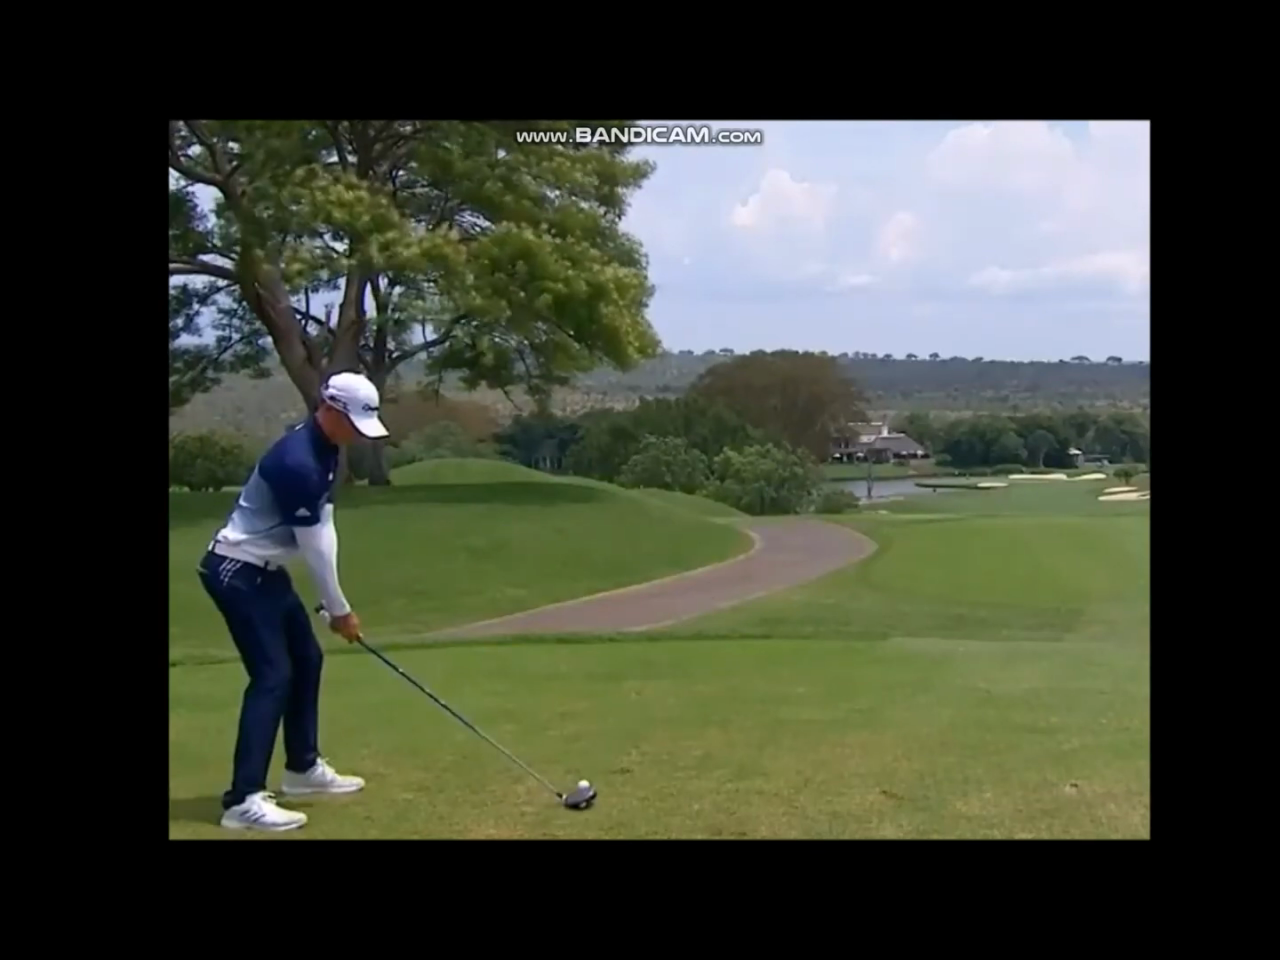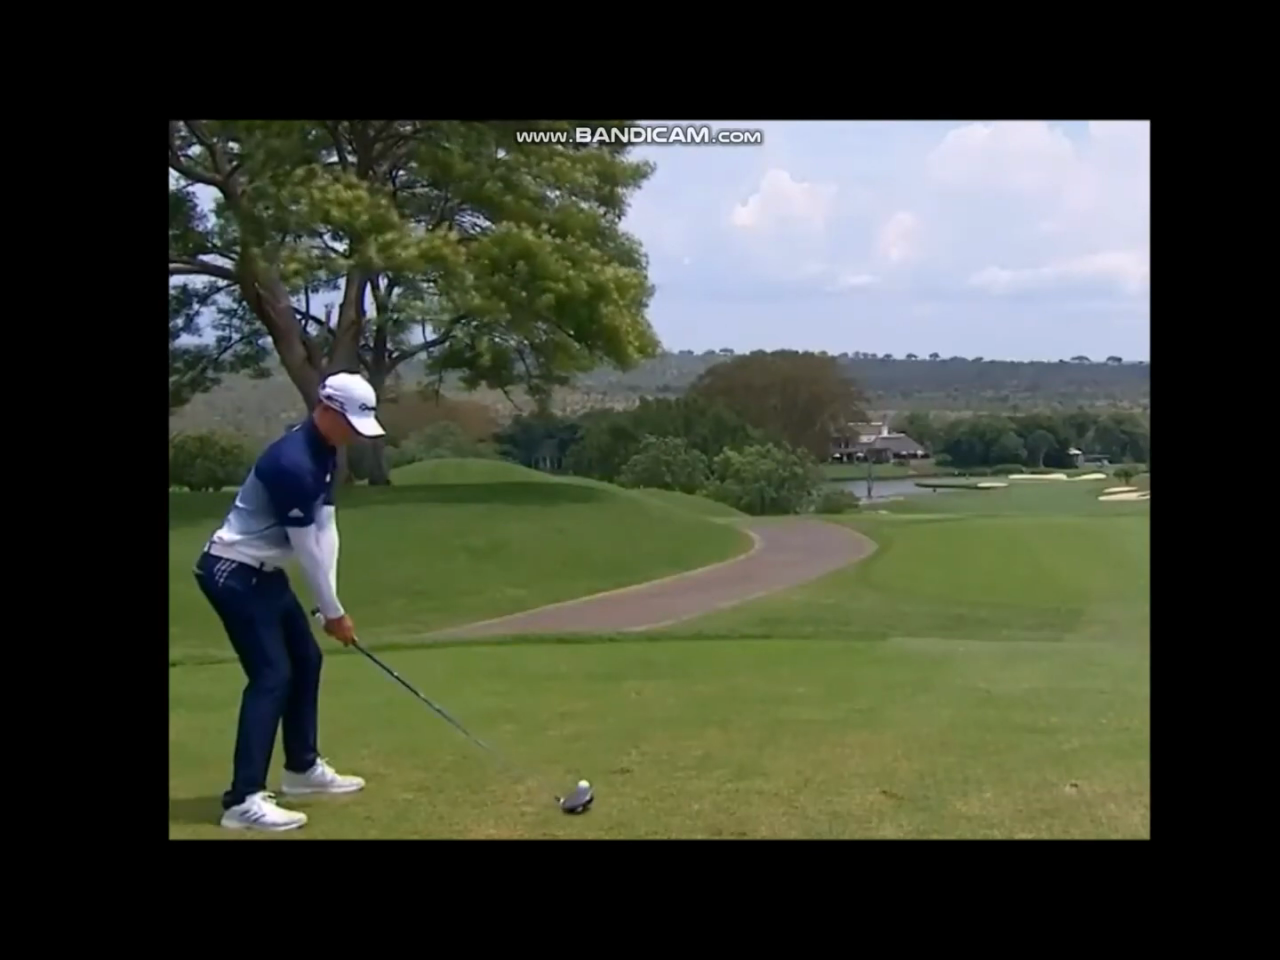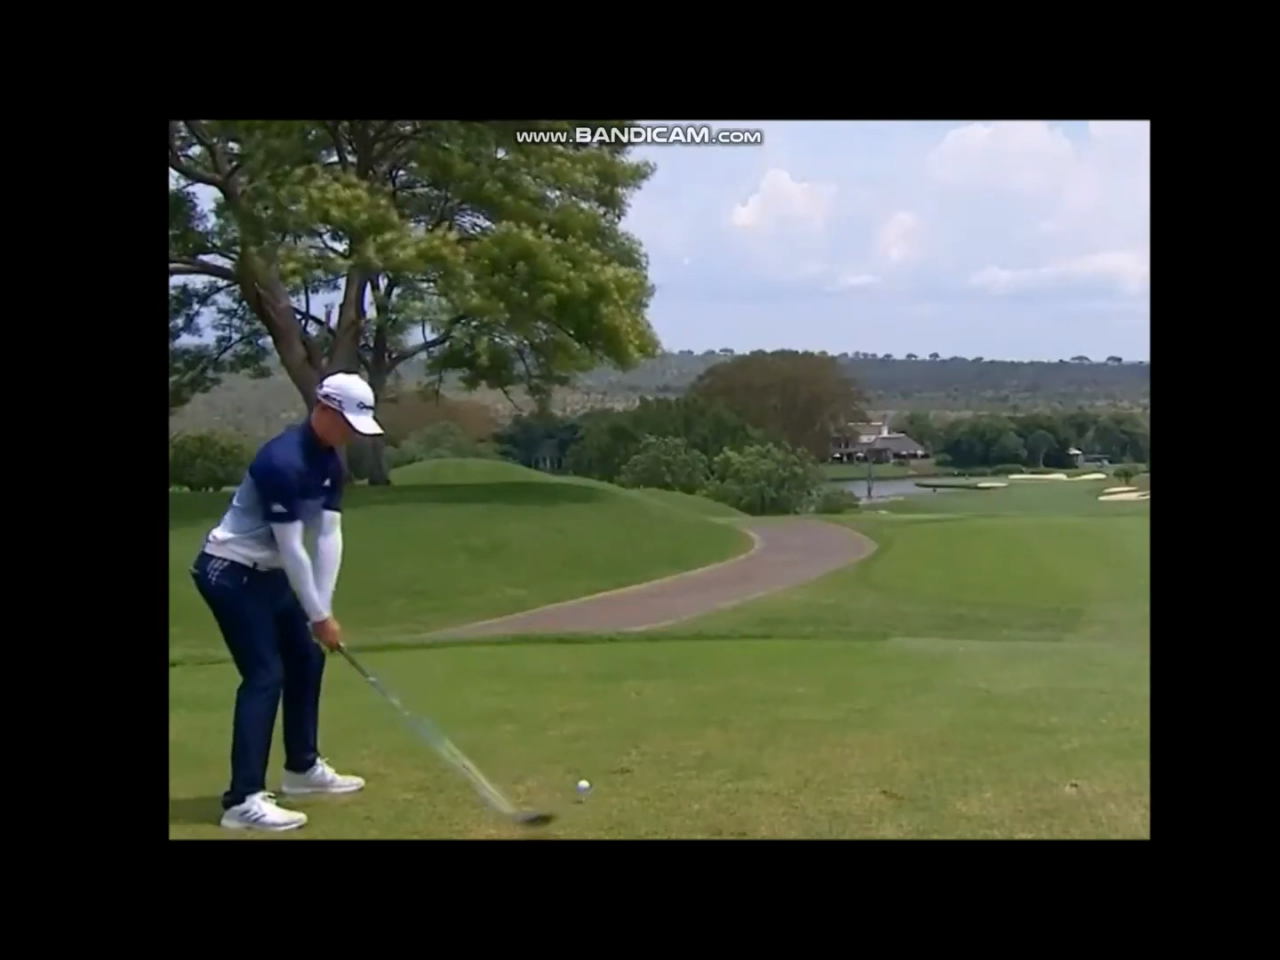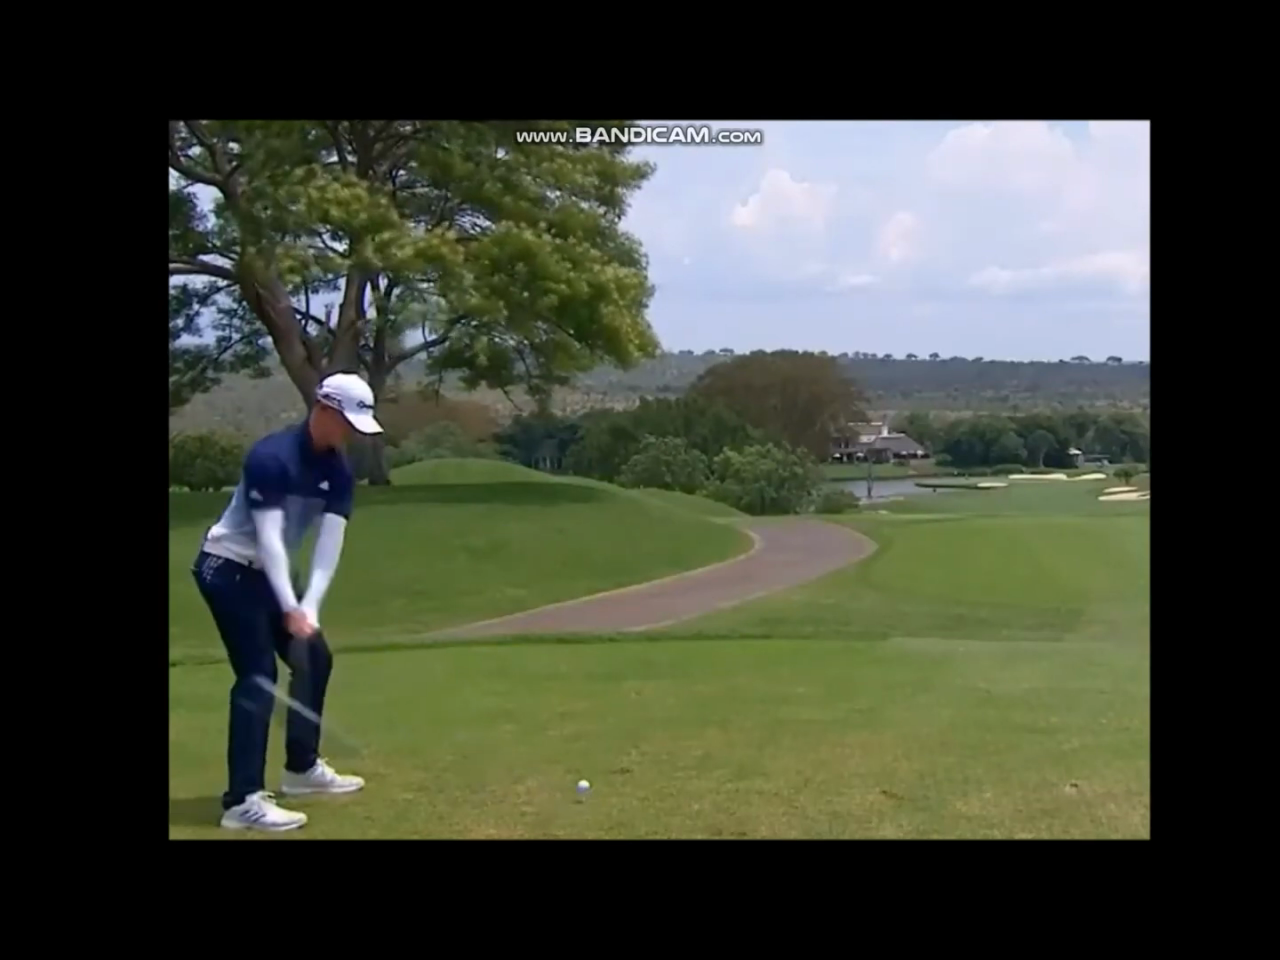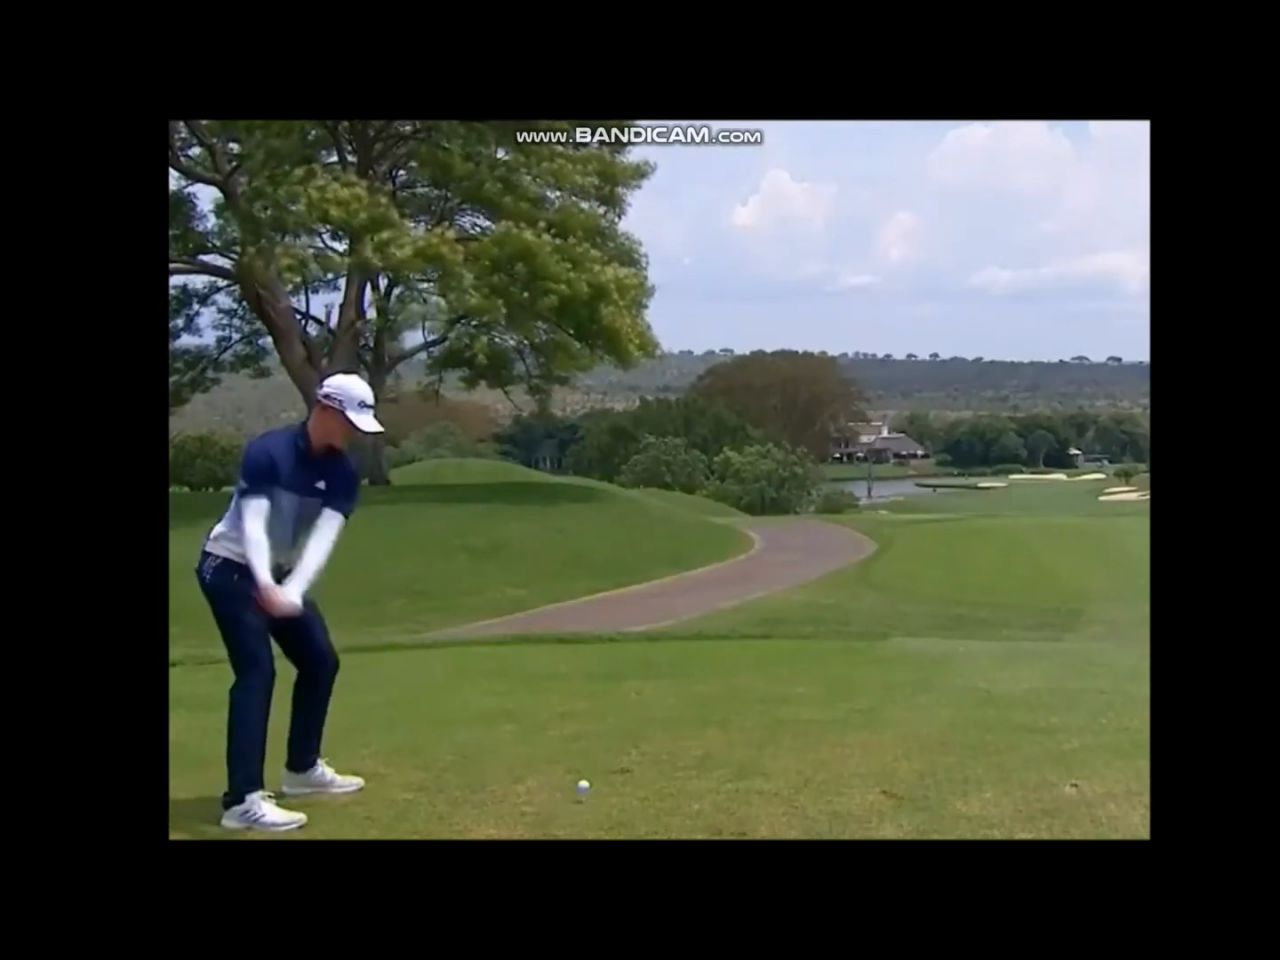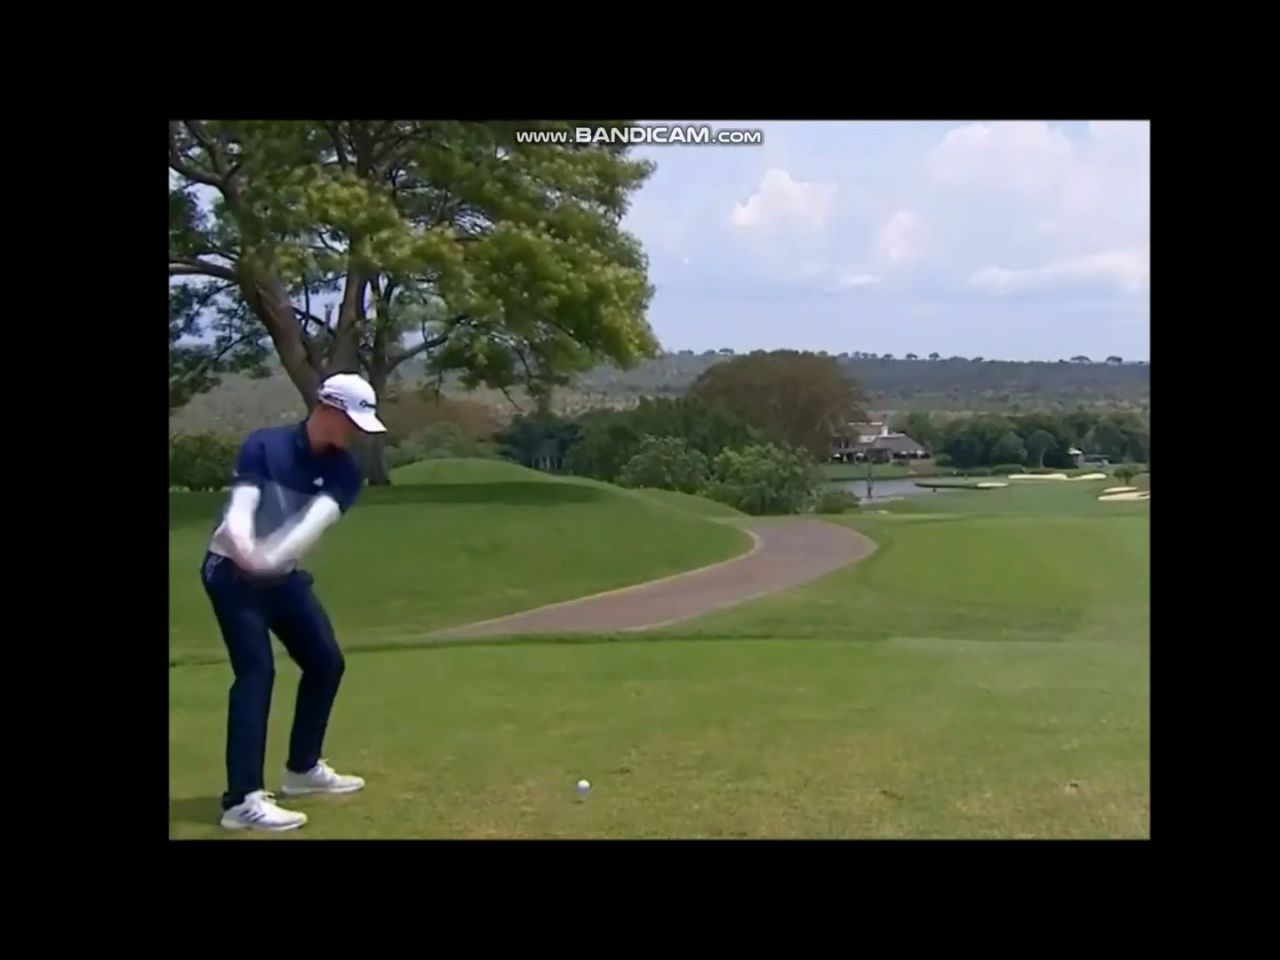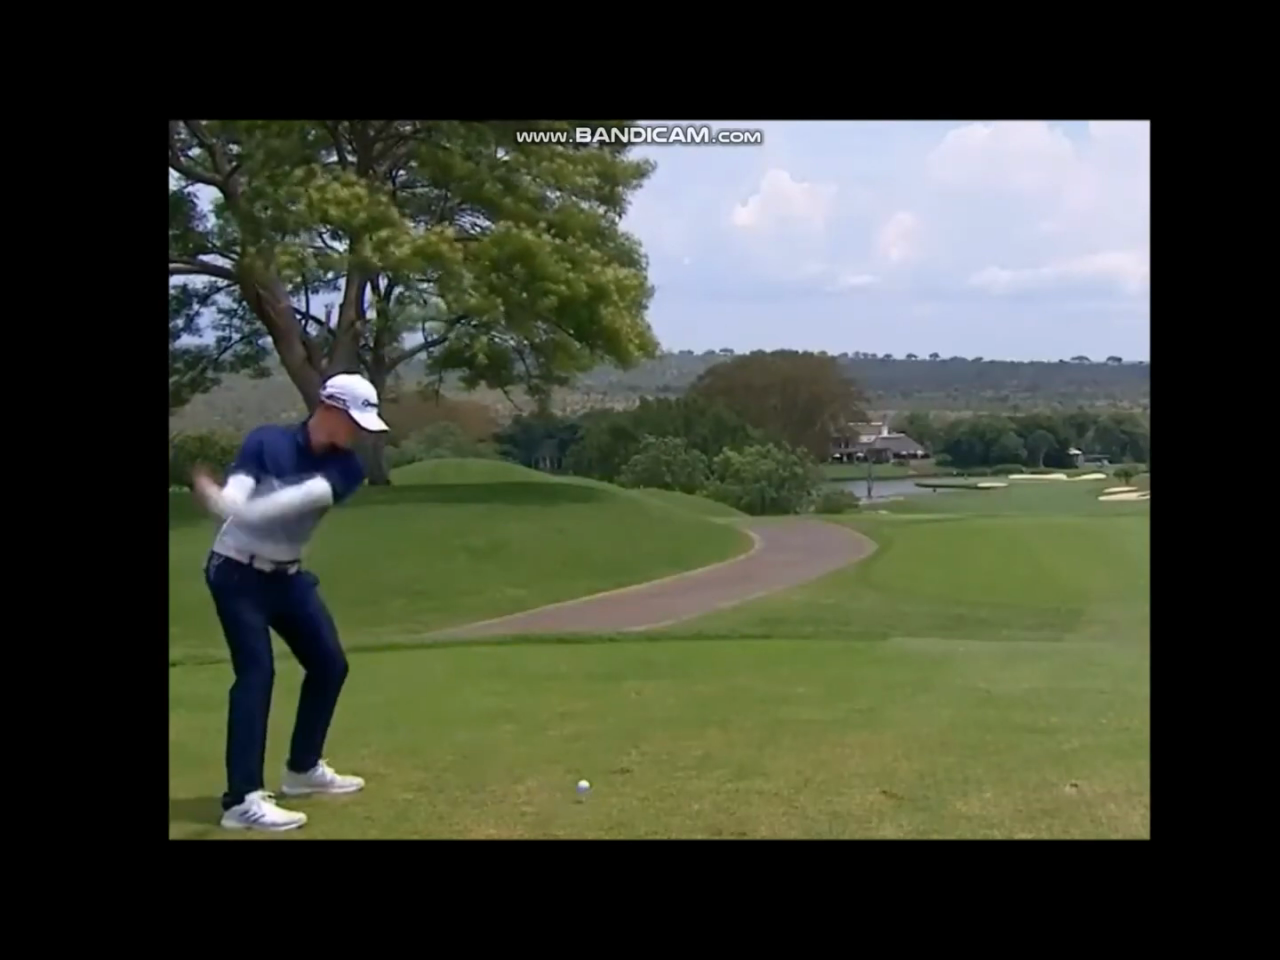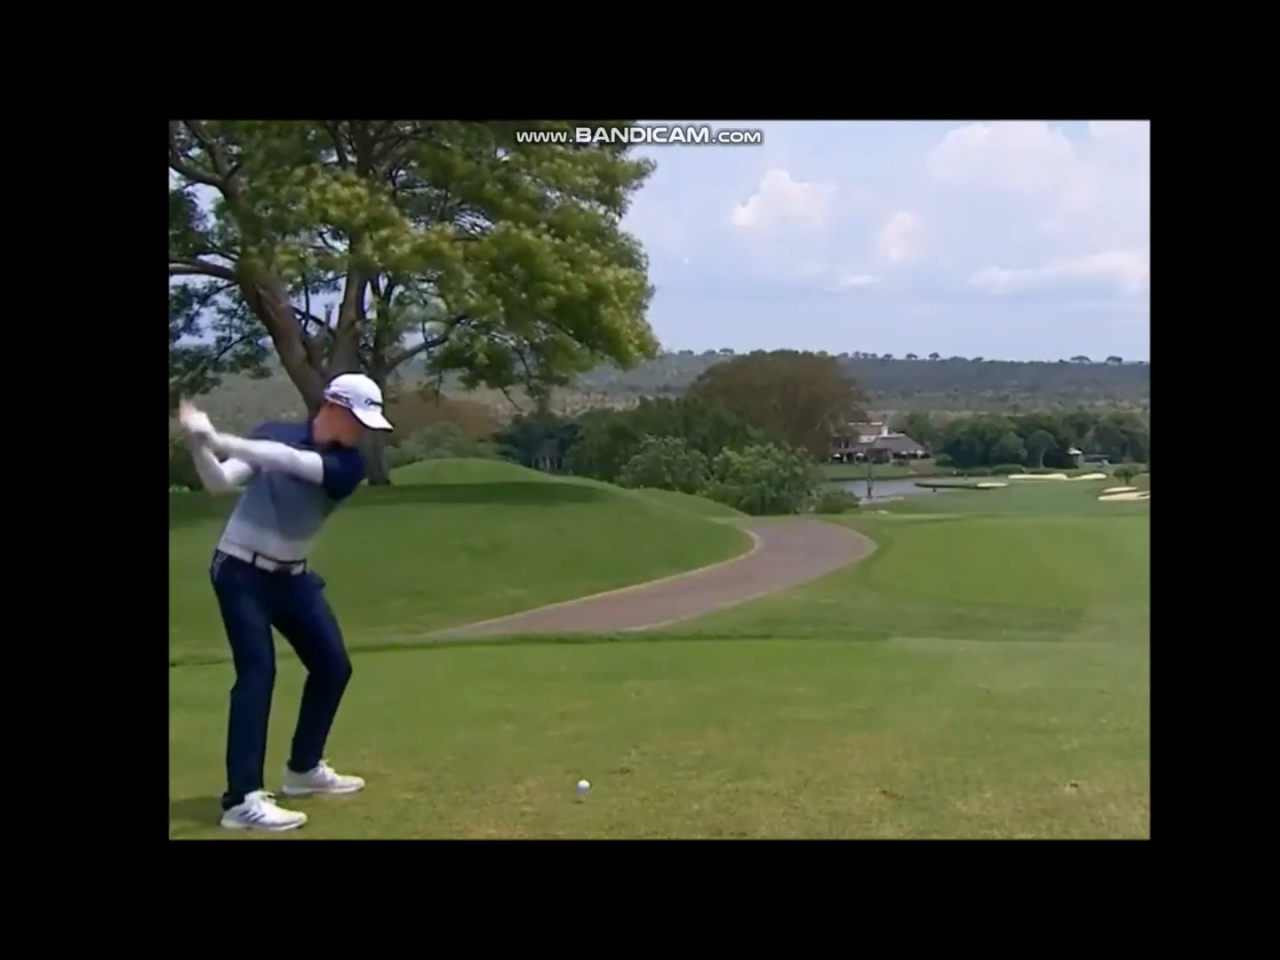
dt=0.1s
person 1, frame 1
left shoulder: (325, 453)
right shoulder: (297, 462)
left elbow: (325, 529)
right elbow: (312, 546)
left wrist: (333, 600)
right wrist: (339, 608)
left hip: (266, 571)
right hip: (237, 571)
left knee: (307, 659)
right knee: (272, 674)
left ankle: (303, 767)
right ankle: (243, 799)
person 1, frame 2
left shoulder: (324, 455)
right shoulder: (292, 463)
left elbow: (326, 532)
right elbow: (306, 548)
left wrist: (330, 600)
right wrist: (333, 611)
left hip: (263, 572)
right hip: (232, 572)
left knee: (306, 659)
right knee: (271, 675)
left ankle: (303, 767)
right ankle: (243, 799)
person 1, frame 3
left shoulder: (331, 464)
right shoulder: (281, 459)
left elbow: (329, 537)
right elbow: (290, 547)
left wrist: (324, 608)
right wrist: (320, 614)
left hip: (268, 574)
right hip: (229, 571)
left knee: (306, 658)
right knee: (264, 675)
left ankle: (303, 767)
right ankle: (243, 800)
person 1, frame 4
left shoulder: (338, 470)
right shoulder: (271, 455)
left elbow: (330, 541)
right elbow: (268, 537)
left wrist: (310, 607)
right wrist: (290, 607)
left hip: (266, 573)
right hip: (227, 570)
left knee: (313, 658)
right knee: (258, 675)
left ankle: (303, 768)
right ankle: (243, 800)
person 1, frame 5
left shoulder: (343, 474)
right shoulder: (267, 449)
left elbow: (325, 535)
right elbow: (253, 524)
left wrist: (295, 591)
right wrist: (263, 584)
left hip: (281, 576)
right hip: (229, 569)
left knee: (321, 661)
right knee: (256, 672)
left ankle: (304, 768)
right ankle: (243, 799)
person 1, frame 6
left shoulder: (345, 471)
right shoulder: (264, 445)
left elbow: (315, 523)
right elbow: (240, 508)
left wrist: (270, 556)
right wrist: (241, 546)
left hip: (283, 574)
right hip: (232, 570)
left knee: (326, 662)
right knee: (256, 672)
left ankle: (304, 768)
right ankle: (243, 799)
person 1, frame 7
left shoulder: (346, 468)
right shoulder: (266, 438)
left elbow: (304, 497)
right elbow: (234, 491)
left wrist: (236, 507)
right wrist: (219, 499)
left hip: (288, 575)
right hip: (237, 571)
left knee: (330, 665)
right knee: (256, 673)
left ankle: (304, 768)
right ankle: (242, 799)
person 1, frame 8
left shoulder: (348, 465)
right shoulder: (272, 434)
left elbow: (289, 461)
right elbow: (220, 478)
left wrist: (215, 438)
right wrist: (201, 443)
left hip: (293, 575)
right hip: (240, 571)
left knee: (333, 666)
right knee: (257, 673)
left ankle: (304, 768)
right ankle: (242, 799)
